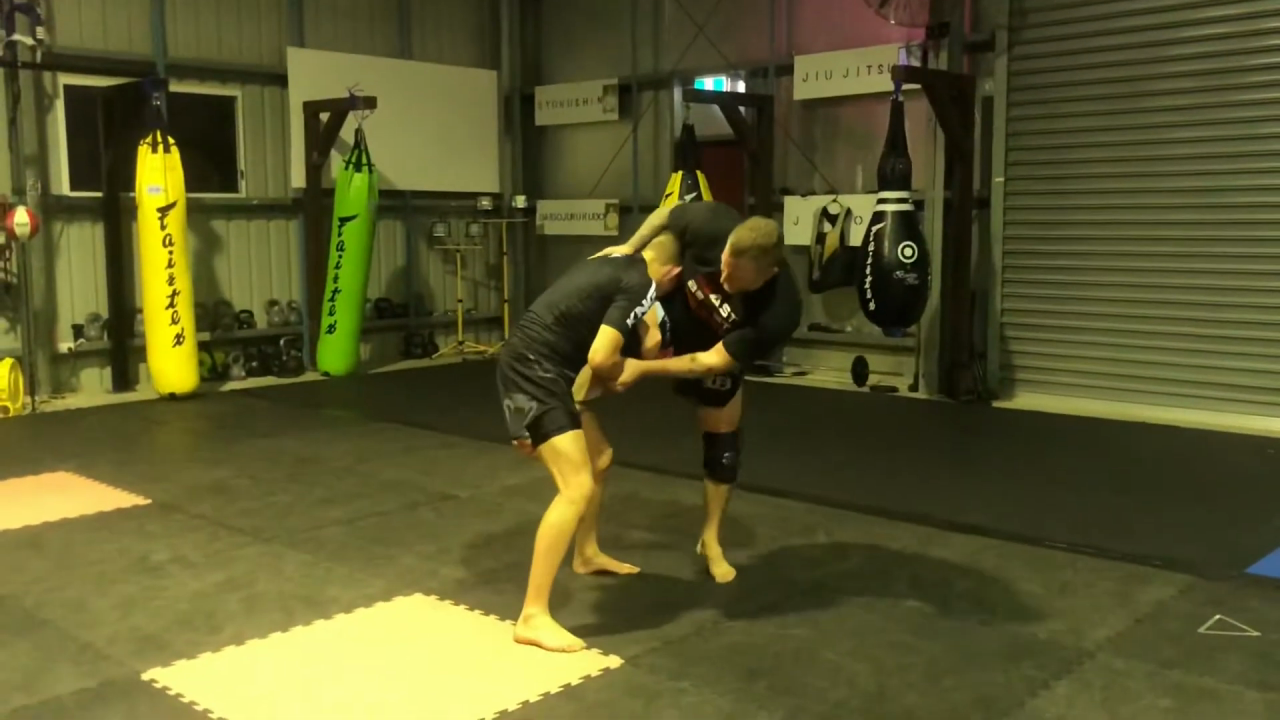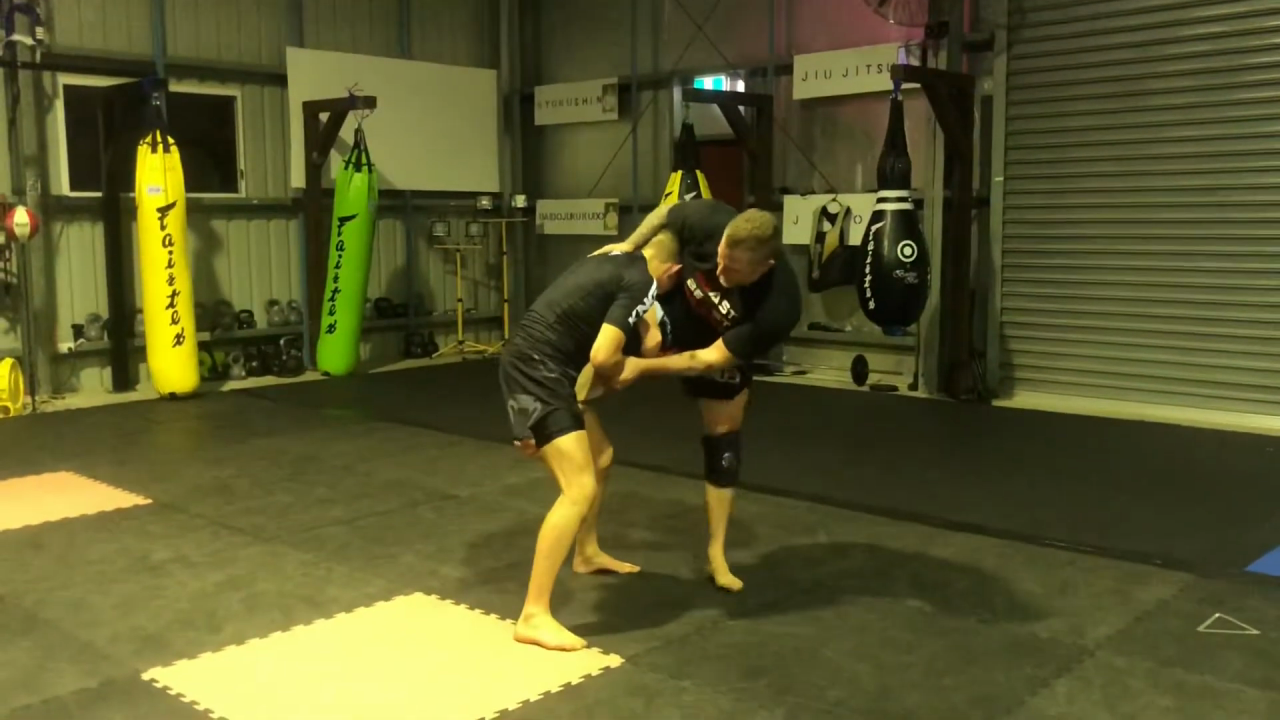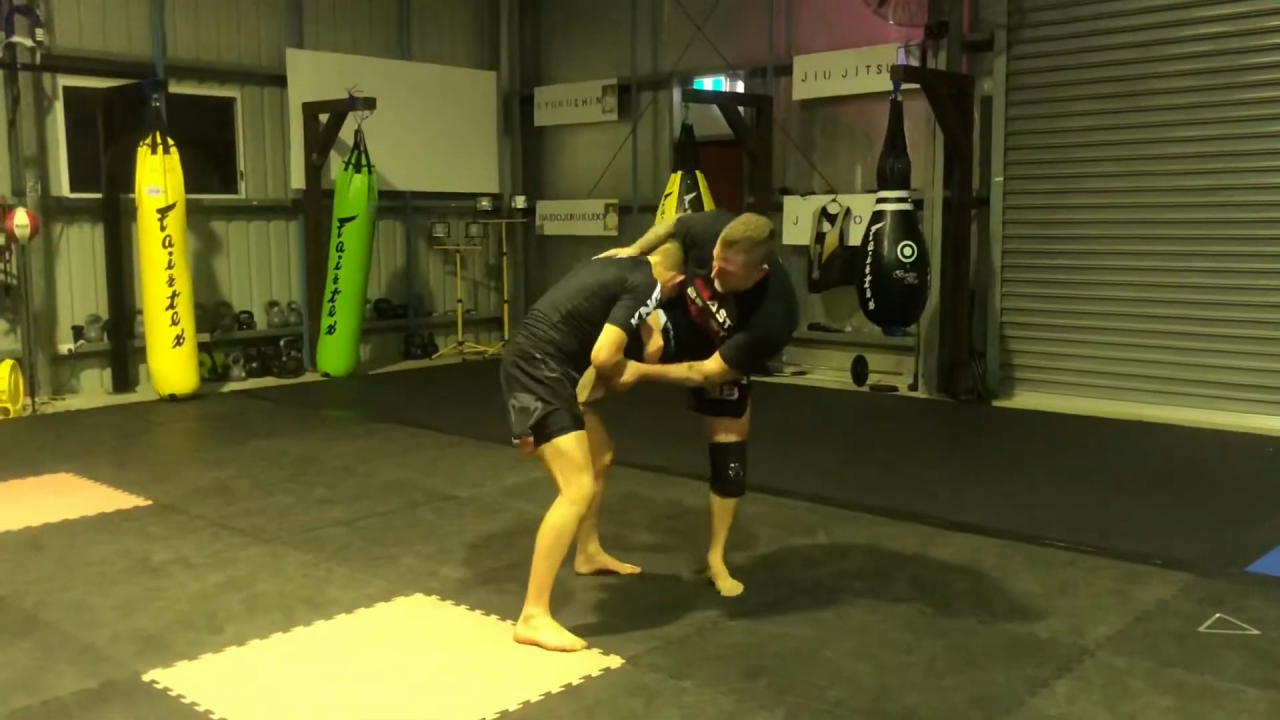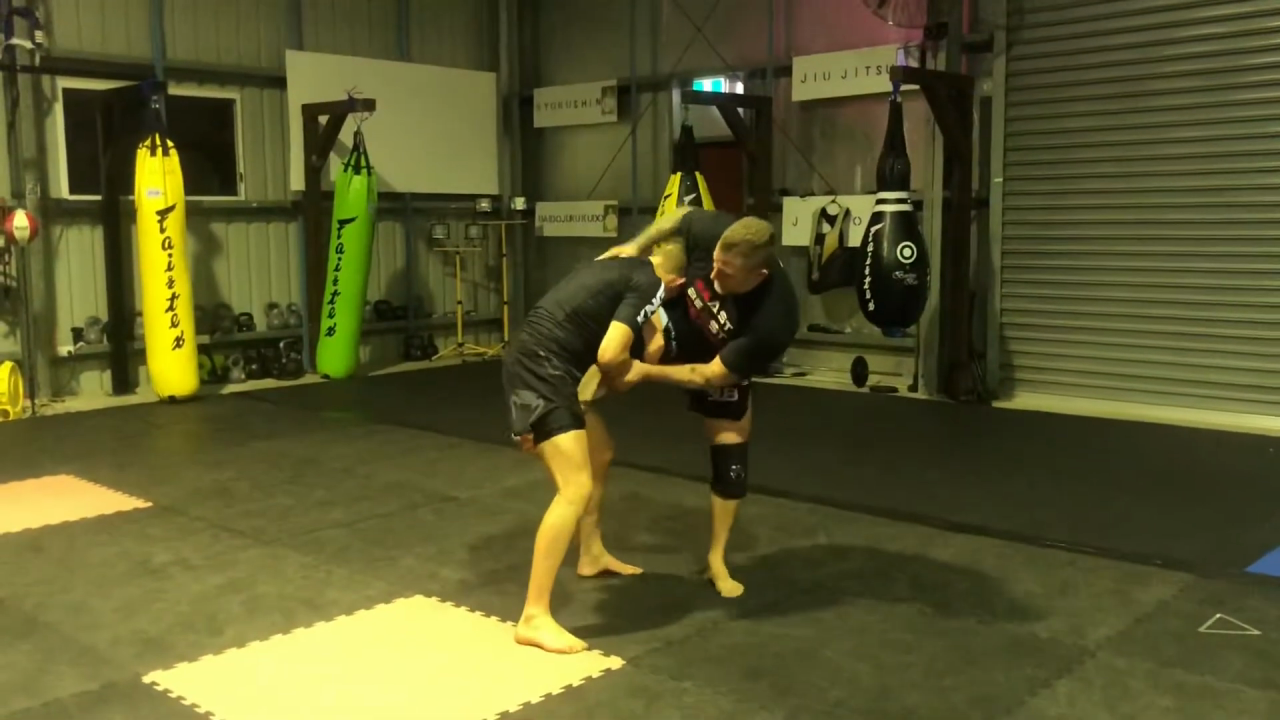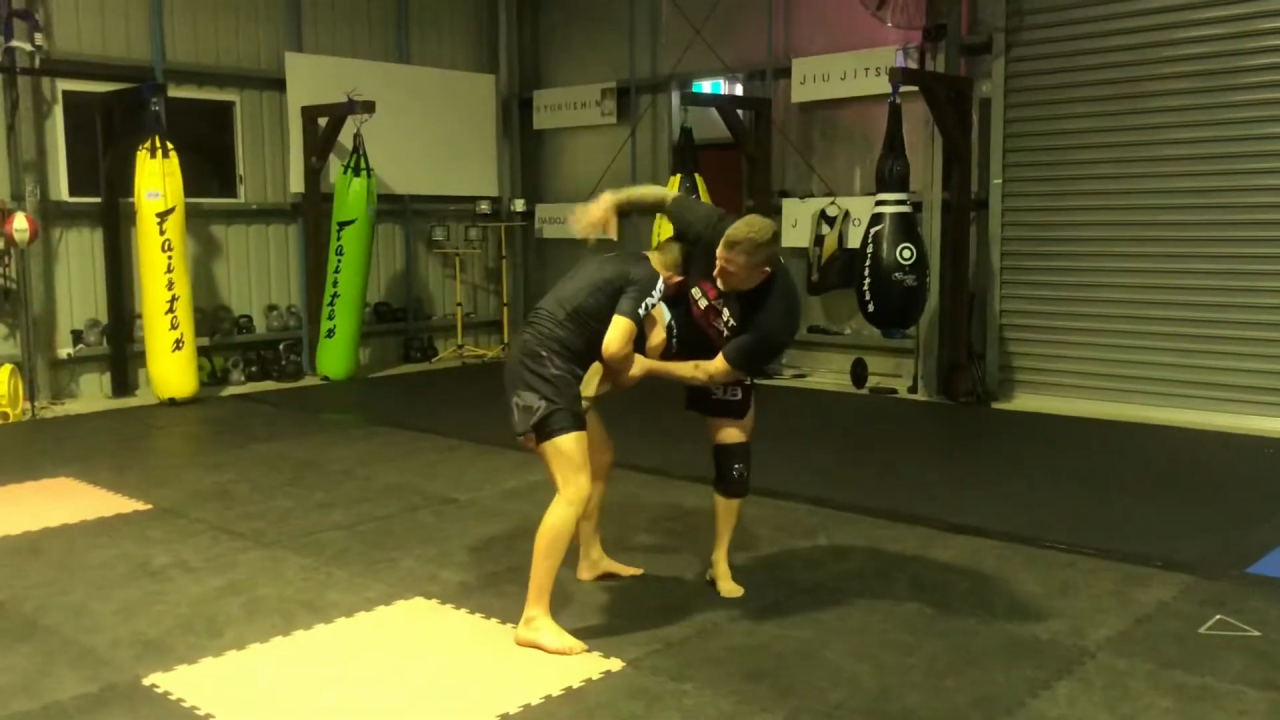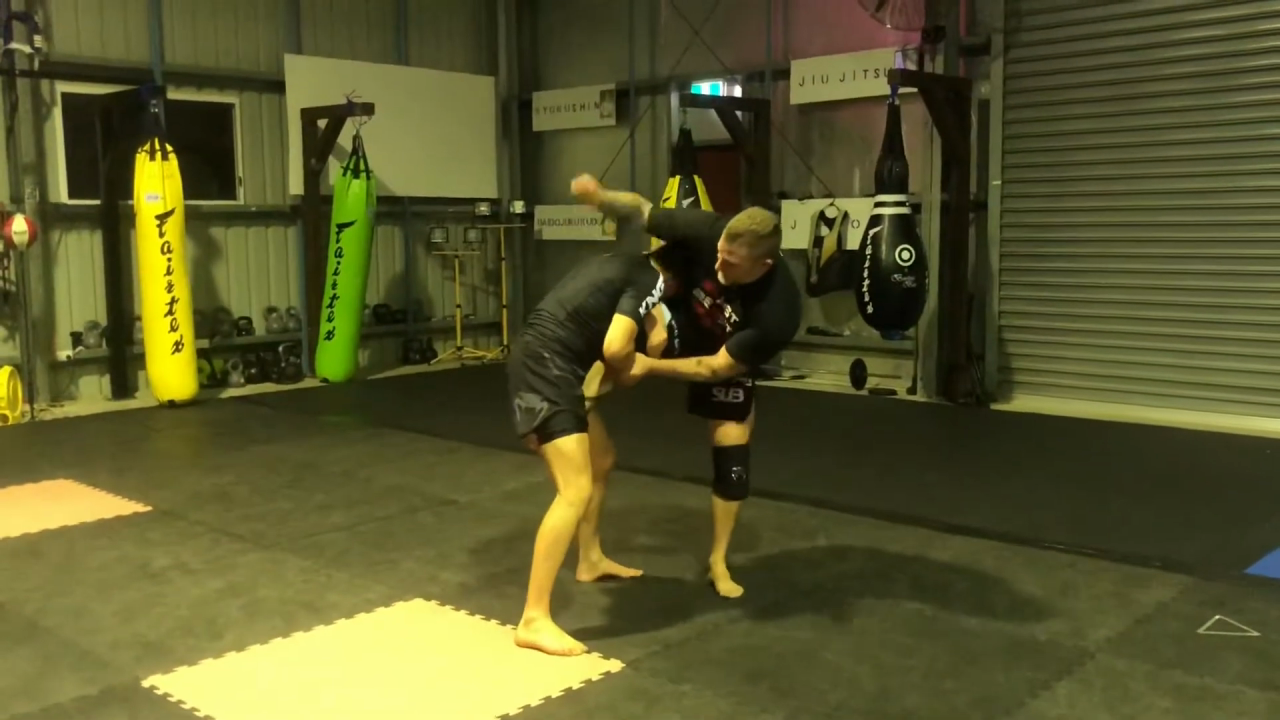
dt=0.1s
person 1, frame 1
left shoulder: (616, 264)
right shoulder: (641, 285)
right elbow: (601, 358)
right wrist: (623, 375)
left hip: (533, 365)
right hip: (534, 372)
left knee: (598, 458)
right knee: (577, 488)
left ankle: (587, 554)
right ankle: (533, 617)
person 1, frame 2
left shoulder: (615, 260)
right shoulder: (642, 282)
right elbow: (602, 356)
right wrist: (619, 376)
left hip: (535, 364)
right hip: (537, 371)
left knee: (599, 456)
right knee: (579, 488)
left ankle: (587, 553)
right ankle: (533, 616)
person 1, frame 3
left shoulder: (620, 264)
right shoulder: (646, 285)
right elbow: (603, 356)
right wrist: (620, 378)
left hip: (536, 363)
right hip: (539, 370)
left knee: (600, 456)
right knee: (578, 489)
left ankle: (589, 553)
right ankle: (533, 617)
person 1, frame 4
left shoulder: (624, 265)
right shoulder: (650, 284)
right elbow: (610, 354)
right wrist: (622, 378)
left hip: (537, 359)
right hip: (541, 366)
left knee: (598, 454)
right knee: (576, 489)
left ankle: (591, 556)
right ankle: (533, 618)
person 1, frame 5
left shoulder: (622, 263)
right shoulder: (649, 279)
right elbow: (613, 348)
right wrist: (625, 374)
left hip: (537, 359)
right hip: (544, 367)
left knee: (600, 457)
right knee: (576, 490)
left ankle: (591, 559)
right ankle: (534, 619)
person 1, frame 6
left shoulder: (619, 263)
right shoulder: (650, 278)
right elbow: (615, 348)
right wrist: (627, 372)
left hip: (535, 358)
right hip: (545, 366)
left knee: (600, 458)
right knee: (576, 491)
left ankle: (591, 560)
right ankle: (534, 620)
person 2, frame 1
left shoulder: (780, 312)
right shoulder: (712, 225)
left elbow: (711, 362)
right elbow: (667, 214)
left wrist: (643, 368)
right wrist: (630, 248)
left hip: (718, 352)
right hip: (670, 310)
left knee: (723, 444)
left ankle: (710, 540)
person 2, frame 2
left shoulder: (778, 308)
right shoulder: (709, 220)
left elbow: (713, 360)
right elbow: (665, 214)
left wrist: (644, 367)
right wrist: (629, 246)
left hip: (720, 351)
right hip: (672, 311)
left knee: (724, 447)
left ankle: (717, 553)
person 2, frame 3
left shoulder: (774, 318)
right shoulder: (710, 229)
left elbow: (711, 372)
right elbow: (674, 225)
left wrist: (643, 372)
right wrist: (634, 251)
left hip: (721, 363)
right hip: (675, 320)
left knee: (729, 457)
left ankle: (716, 559)
person 2, frame 4
left shoulder: (775, 319)
right shoulder: (715, 233)
left elbow: (712, 375)
right elbow: (680, 217)
left wrist: (647, 372)
right wrist: (635, 247)
left hip: (726, 364)
right hip: (677, 320)
left knee: (730, 457)
left ankle: (717, 560)
person 2, frame 5
left shoulder: (776, 319)
right shoulder: (712, 229)
left elbow: (714, 372)
right elbow: (664, 197)
left wrist: (649, 366)
right wrist: (612, 200)
left hip: (723, 366)
right hip: (676, 324)
left knee: (733, 459)
left ankle: (719, 561)
person 2, frame 6
left shoulder: (778, 312)
right shoulder: (707, 230)
left elbow: (717, 367)
right elbow: (642, 211)
left wrist: (650, 365)
right wrist: (602, 196)
left hip: (727, 366)
right hip: (675, 328)
left knee: (732, 460)
left ankle: (718, 561)
